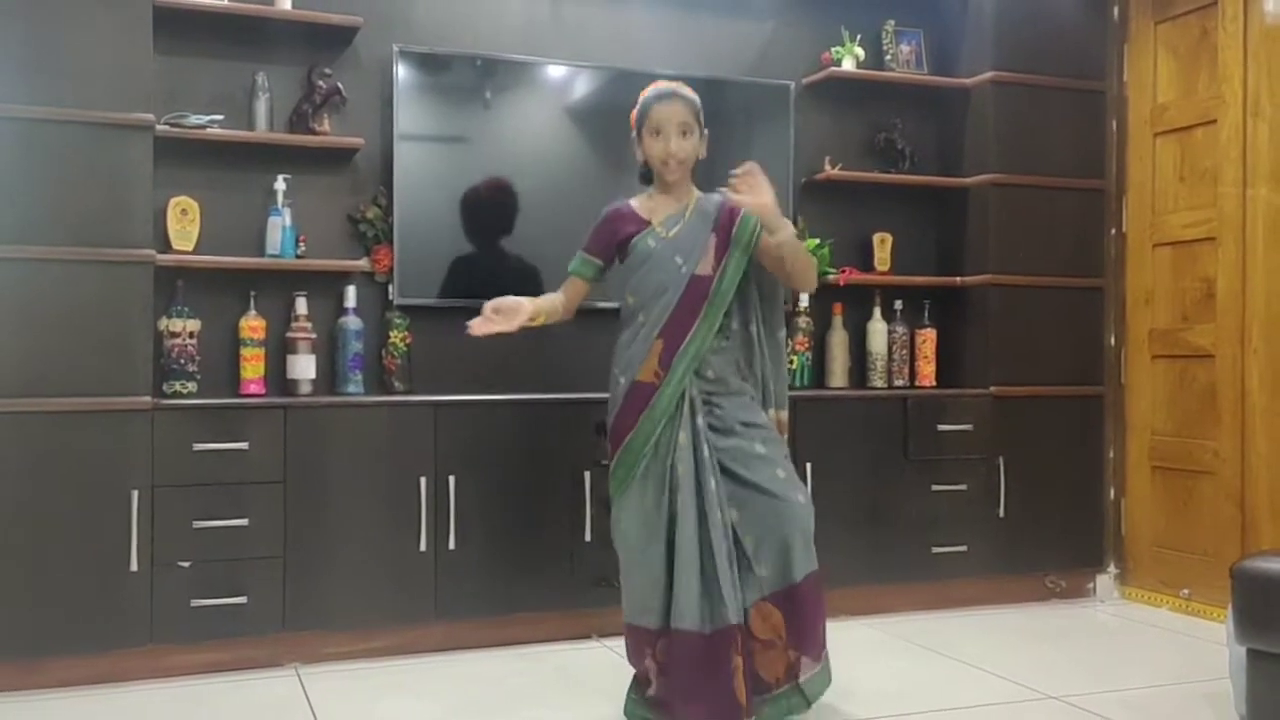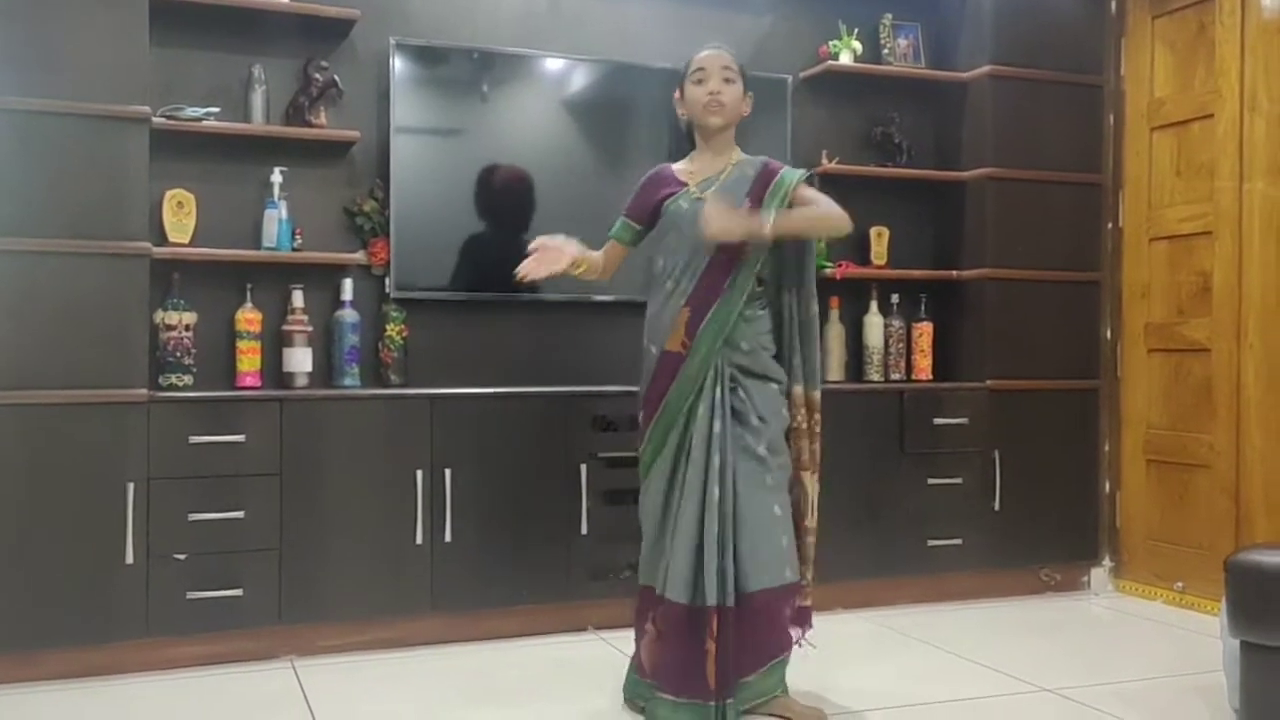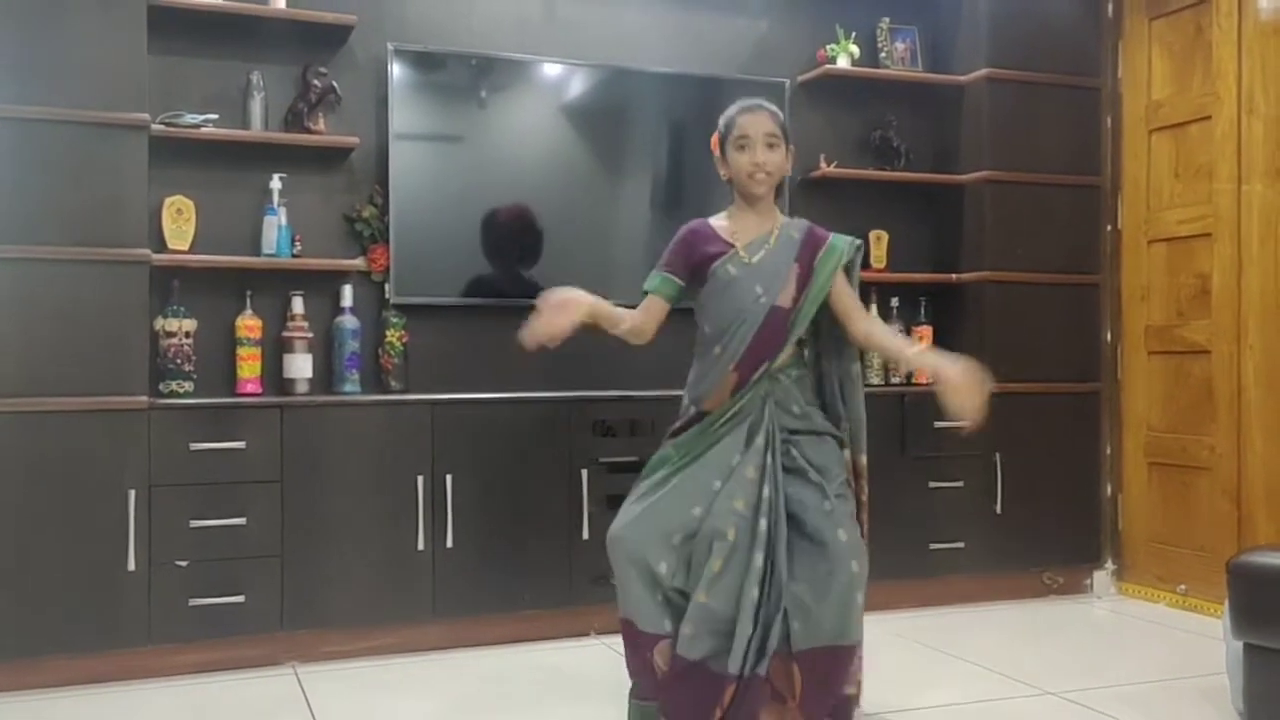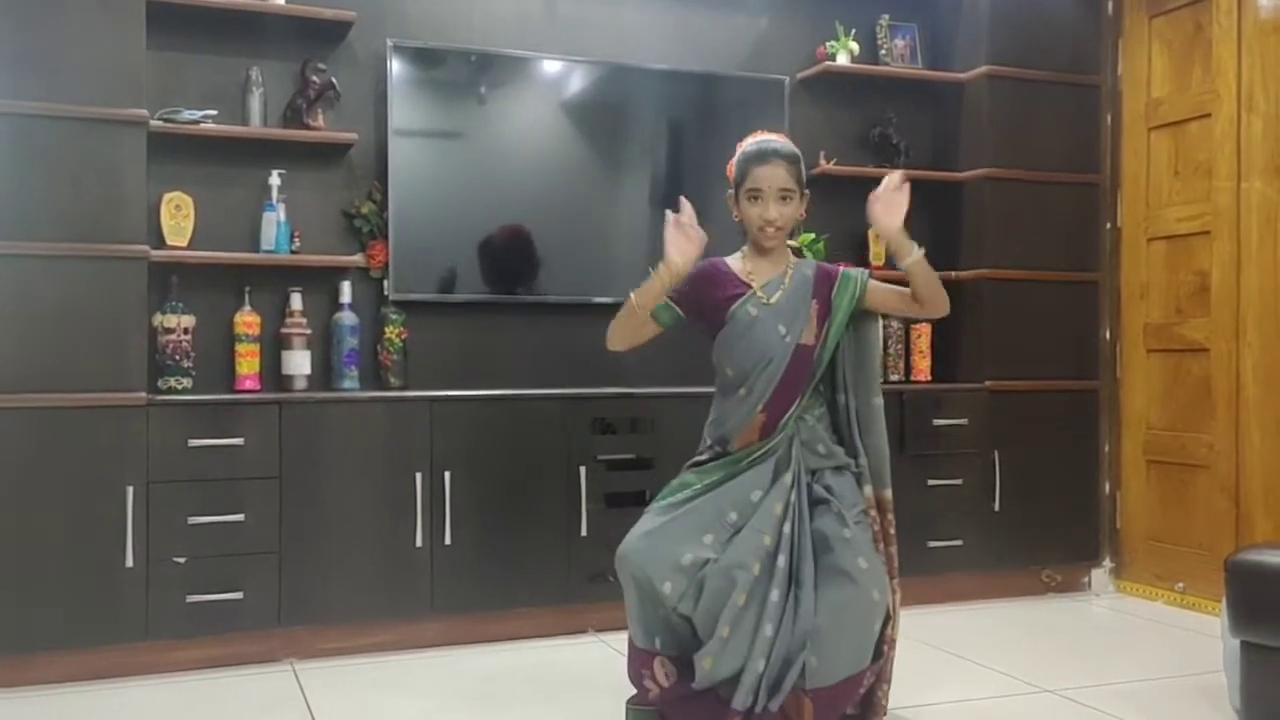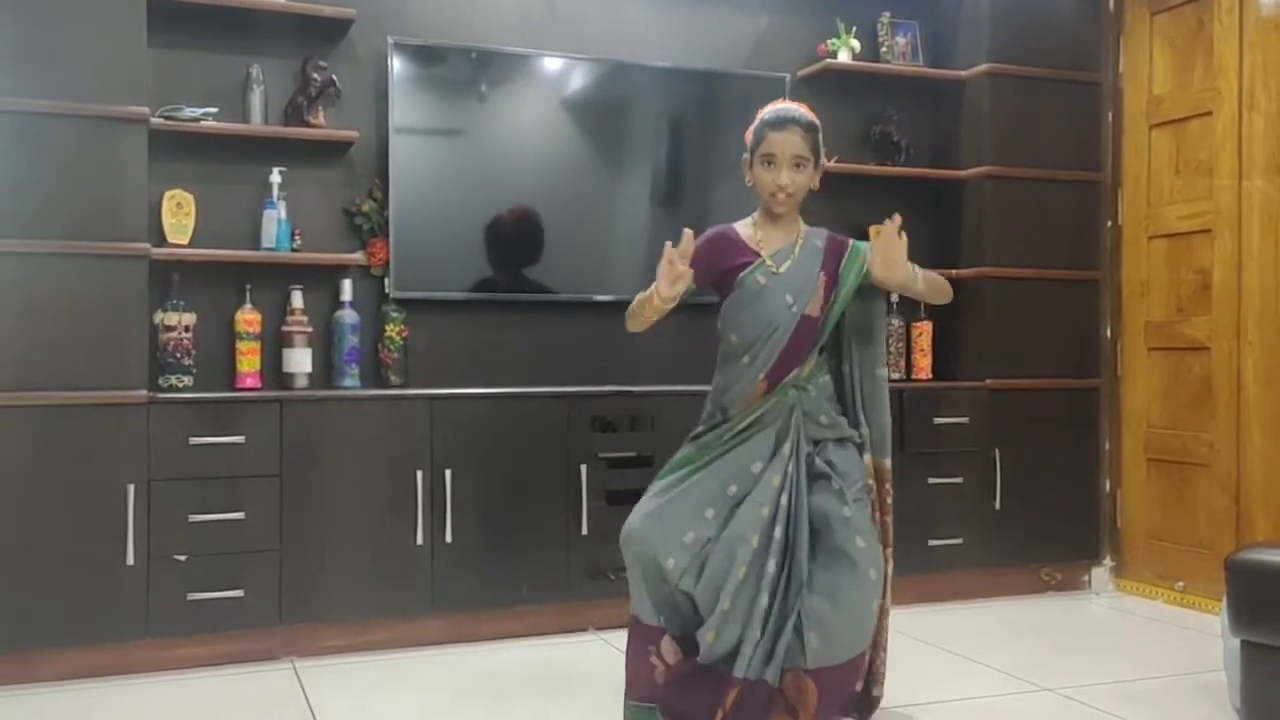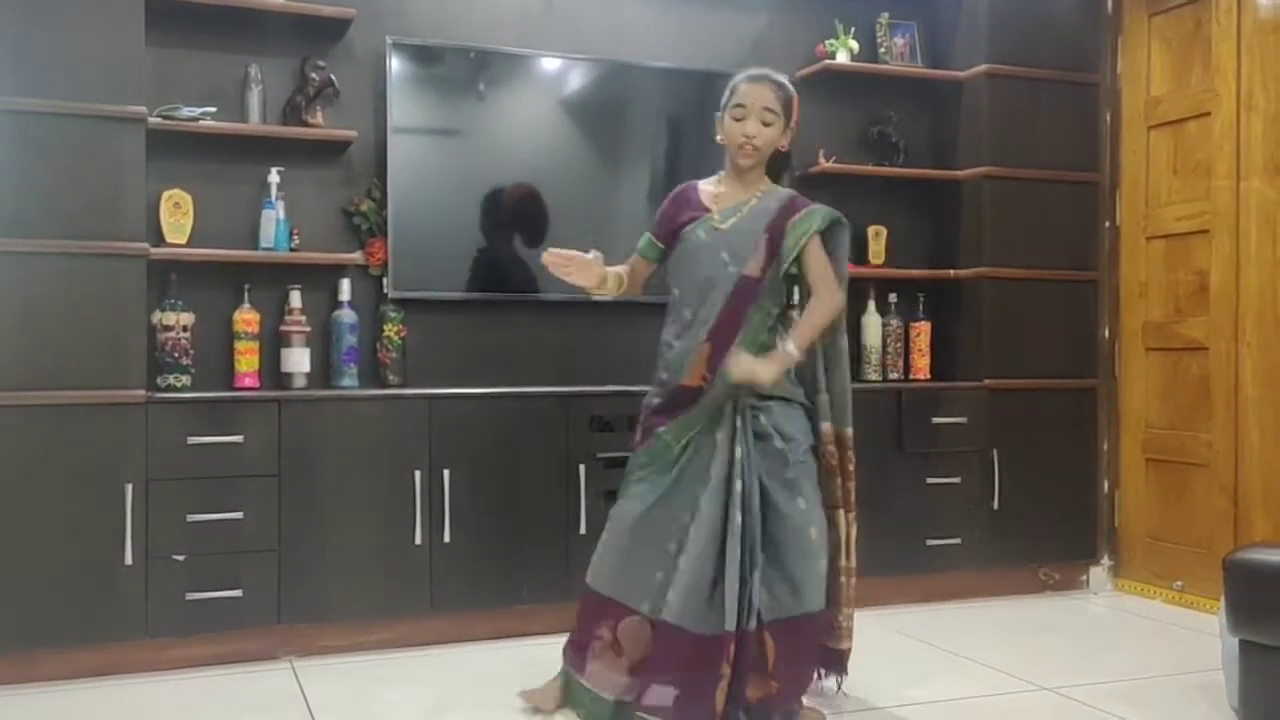
dt=0.4s
person 1, frame 1
left shoulder: (732, 211)
right shoulder: (620, 221)
left elbow: (807, 278)
right elbow: (567, 302)
left wrist: (769, 221)
right wrist: (526, 308)
left hip: (726, 395)
right hip: (651, 401)
left knee: (778, 508)
right knee: (661, 533)
person 1, frame 2
left shoulder: (769, 178)
right shoulder: (658, 183)
left elbow: (836, 223)
right elbow: (608, 265)
left wrist: (756, 224)
right wrist: (576, 253)
left hip: (750, 371)
right hip: (676, 369)
left knee: (756, 512)
right knee: (679, 509)
person 1, frame 3
left shoulder: (815, 246)
right shoulder: (697, 240)
left elbow: (863, 327)
right elbow: (638, 328)
left wrist: (935, 363)
right wrist: (582, 306)
left hip: (794, 429)
right hip: (714, 428)
left knee: (828, 564)
right knee: (642, 541)
person 1, frame 4
left shoulder: (829, 284)
right shoulder: (710, 280)
left elbow: (934, 305)
right elbow: (620, 339)
left wrist: (899, 243)
right wrist: (670, 272)
left hip: (813, 466)
right hip: (733, 465)
left knee: (855, 594)
right knee: (647, 561)
person 1, frame 5
left shoulder: (838, 253)
right shoulder: (722, 245)
left elbow: (941, 293)
right elbow: (636, 321)
left wrist: (900, 273)
right wrist: (662, 294)
left hip: (819, 439)
right hip: (736, 436)
left knee: (844, 576)
right knee: (654, 540)
person 1, frame 6
left shoulder: (794, 216)
right shoulder: (684, 203)
left elbow: (831, 295)
right elbow: (630, 280)
left wrist: (779, 362)
right wrist: (591, 273)
left hip: (763, 404)
right hip: (681, 397)
left knee: (782, 539)
right knee: (649, 526)
